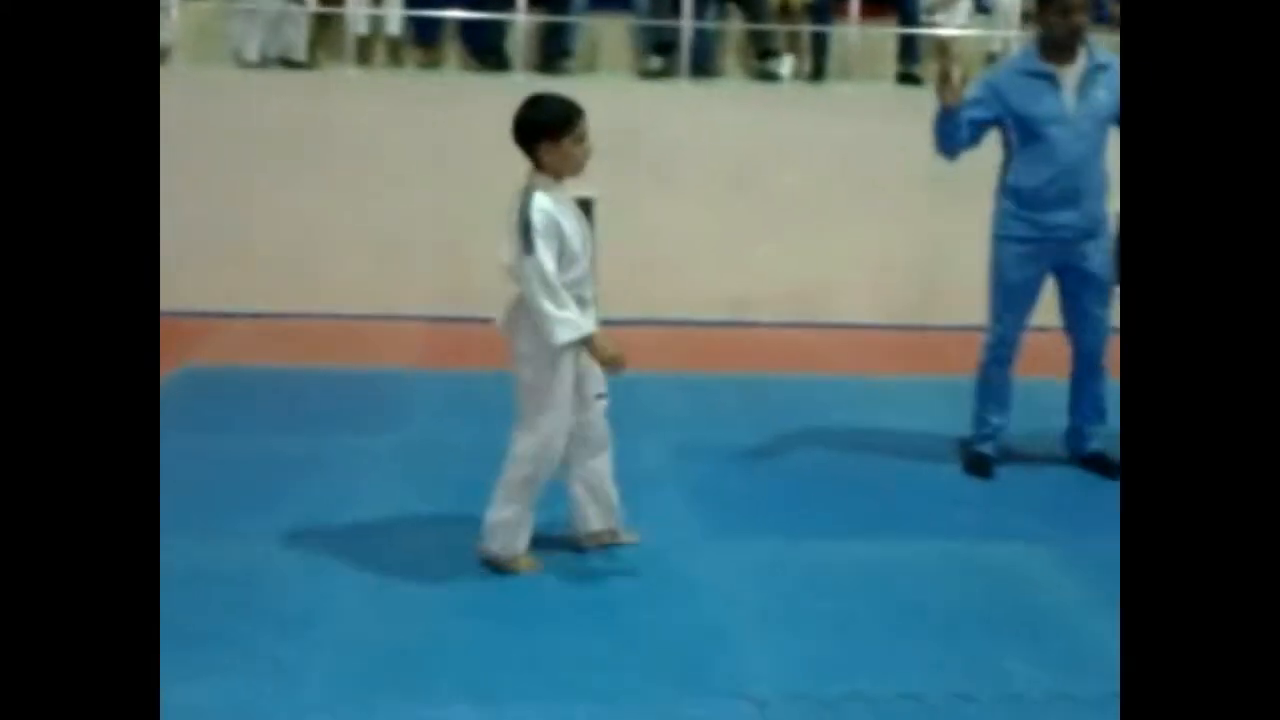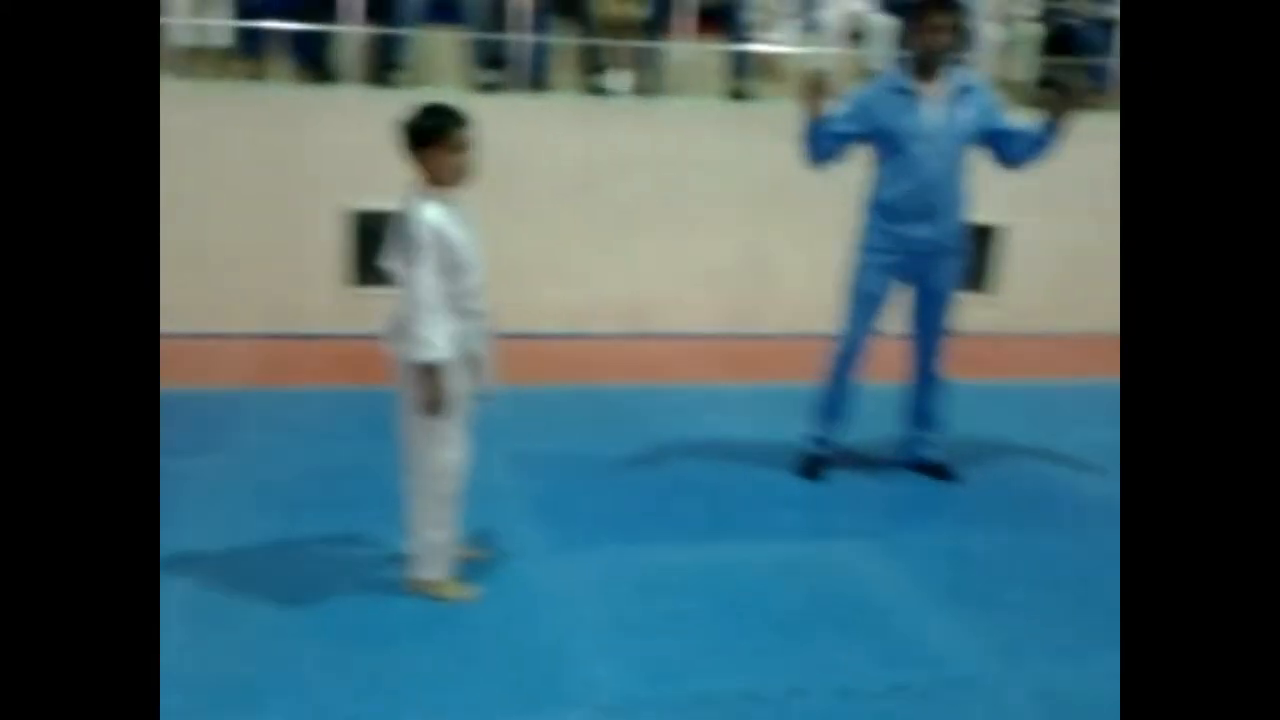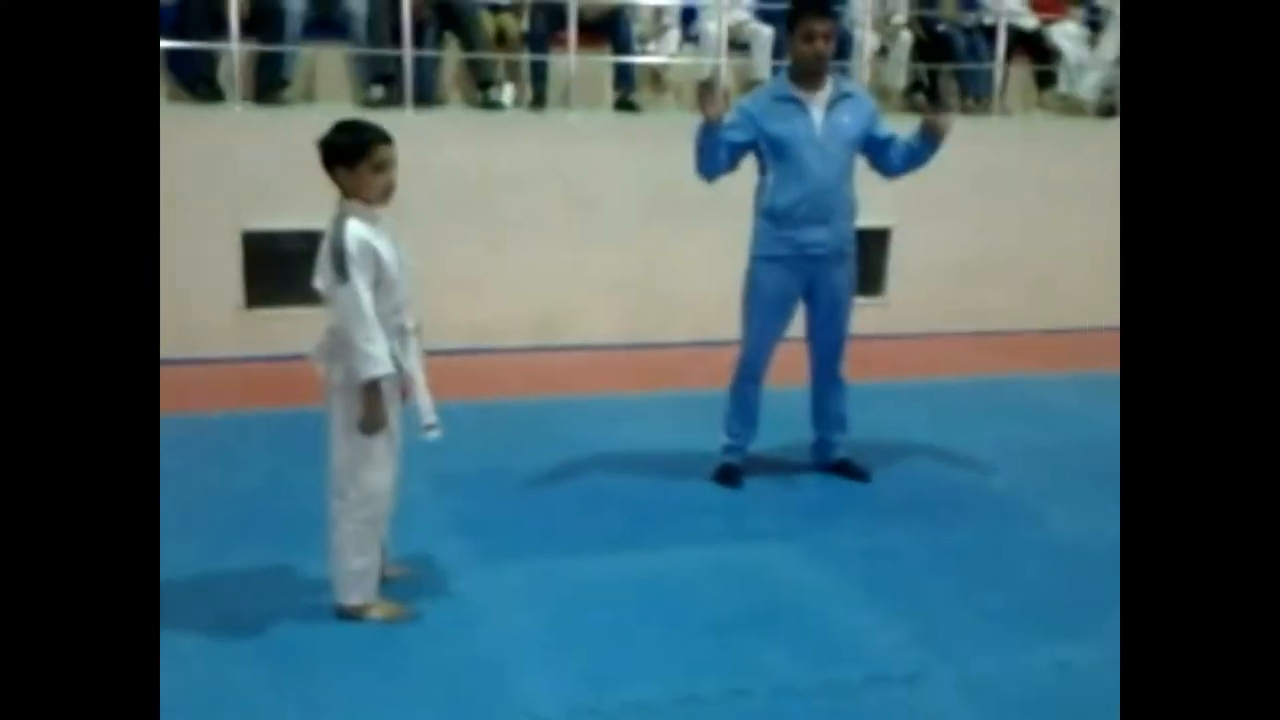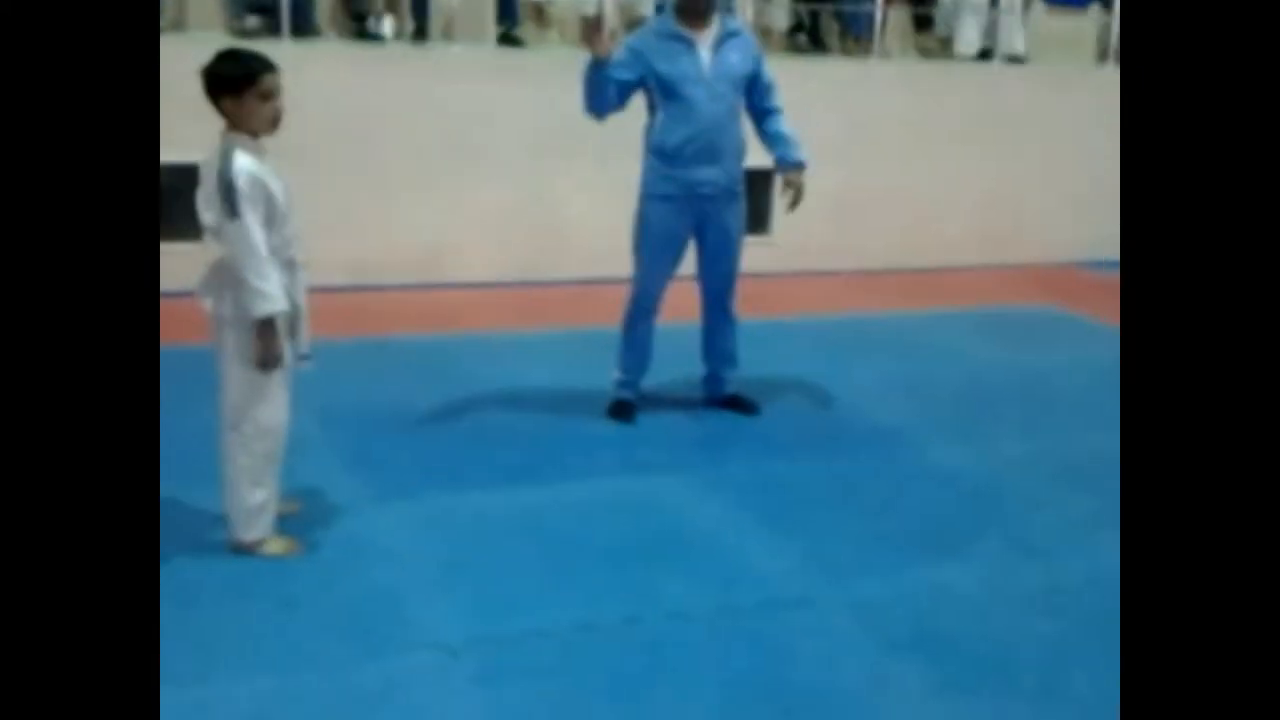
dt=0.5s
person 1, frame 1
left shoulder: (557, 200)
right shoulder: (537, 209)
right elbow: (544, 288)
right wrist: (592, 342)
left hip: (571, 335)
right hip: (551, 341)
left knee: (591, 434)
right knee: (540, 441)
left ankle: (598, 523)
right ankle: (502, 541)
person 1, frame 2
left shoulder: (446, 212)
right shoulder: (423, 218)
right elbow: (421, 299)
left wrist: (472, 354)
right wrist: (431, 371)
left hip: (454, 351)
right hip: (433, 355)
left knee: (450, 454)
right knee: (438, 459)
left ankle: (441, 543)
right ankle: (431, 569)
person 1, frame 3
left shoulder: (369, 228)
right shoulder: (350, 236)
right elbow: (356, 319)
left wrist: (396, 376)
right wrist: (372, 391)
left hip: (379, 369)
right hip: (362, 375)
left knee: (379, 476)
right knee: (363, 481)
left ankle: (370, 561)
right ankle: (356, 593)
person 1, frame 4
left shoulder: (243, 160)
right shoulder: (239, 169)
right elbow: (248, 254)
right wrist: (267, 327)
left hip: (262, 304)
right hip: (251, 310)
left knee: (264, 414)
right knee: (258, 417)
left ankle: (259, 499)
right ankle: (252, 528)
person 2, frame 1
left shoulder: (1111, 74)
right shoulder: (1007, 79)
right elbow: (953, 144)
right wrist: (950, 108)
left hip: (1088, 235)
right hip: (1023, 233)
left knee: (1092, 343)
right knee: (1003, 341)
left ankle: (1086, 441)
right ankle: (984, 439)
person 2, frame 2
left shoulder: (977, 97)
right shoulder: (877, 96)
left elbow: (1012, 151)
right elbow: (823, 153)
left wrist: (1051, 124)
right wrist: (818, 119)
left hip: (943, 248)
right hip: (886, 244)
left knee: (928, 353)
right knee: (852, 343)
left ankle: (922, 447)
right ankle: (821, 443)
person 2, frame 3
left shoulder: (857, 104)
right shoulder: (760, 106)
left elbow: (890, 159)
right elbow: (712, 167)
left wrist: (926, 141)
right wrist: (712, 125)
left hip: (836, 254)
right hip: (777, 254)
left knee: (829, 357)
right knee: (755, 356)
left ankle: (830, 449)
right ankle: (734, 452)
person 2, frame 4
left shoulder: (743, 42)
right shoulder: (647, 43)
left elbow: (766, 110)
right elbow: (601, 106)
left wrist: (790, 160)
right wrist: (600, 61)
left hip: (726, 193)
right hip: (667, 192)
left knee: (720, 295)
right knee: (647, 294)
left ankle: (720, 384)
right ankle: (627, 388)
